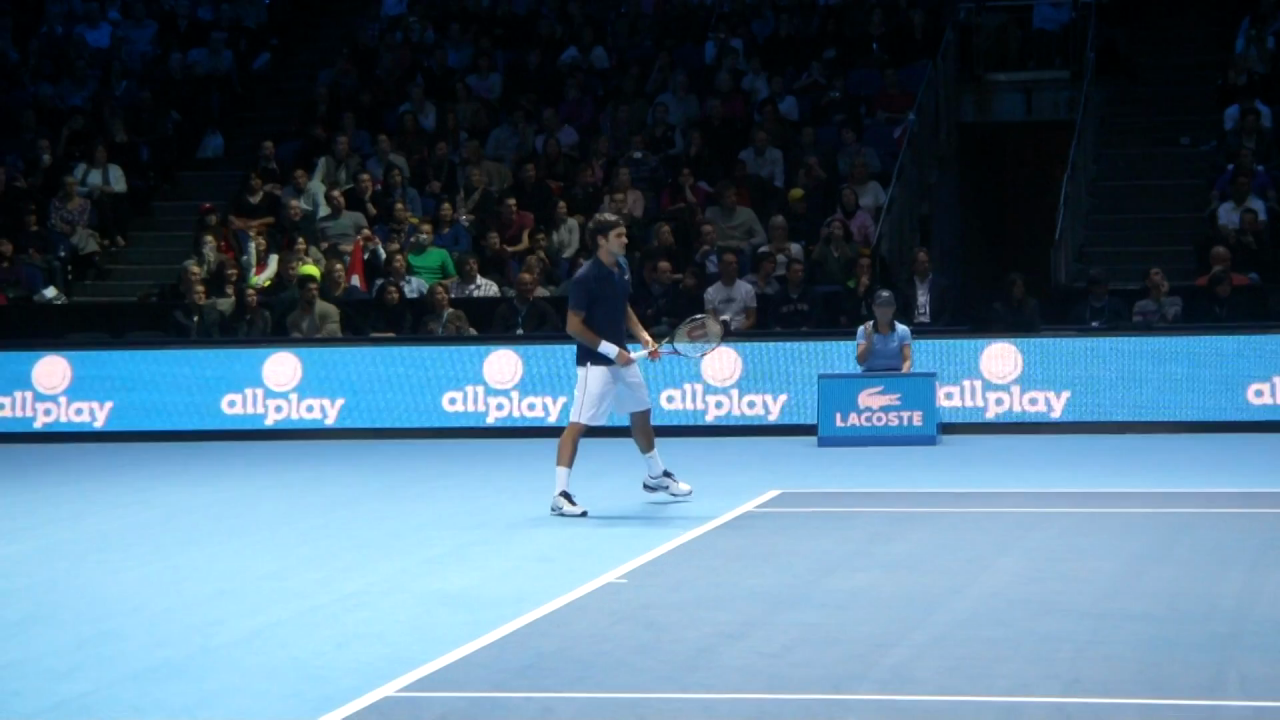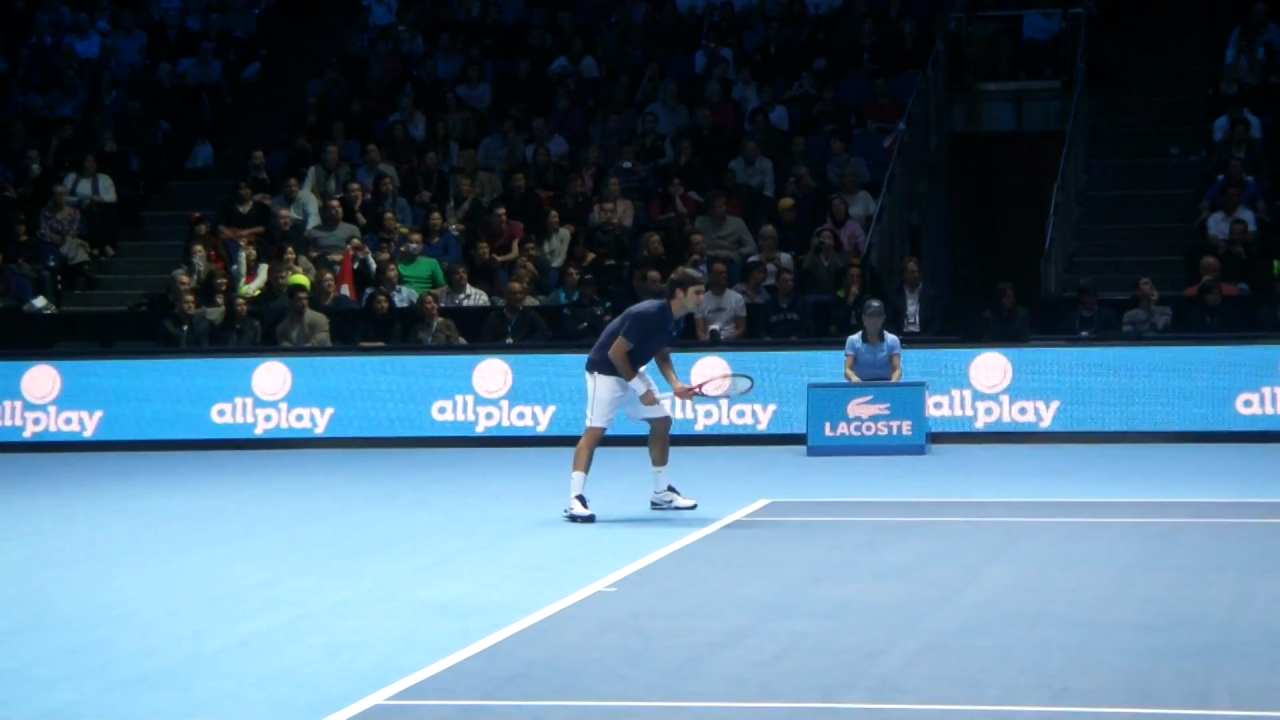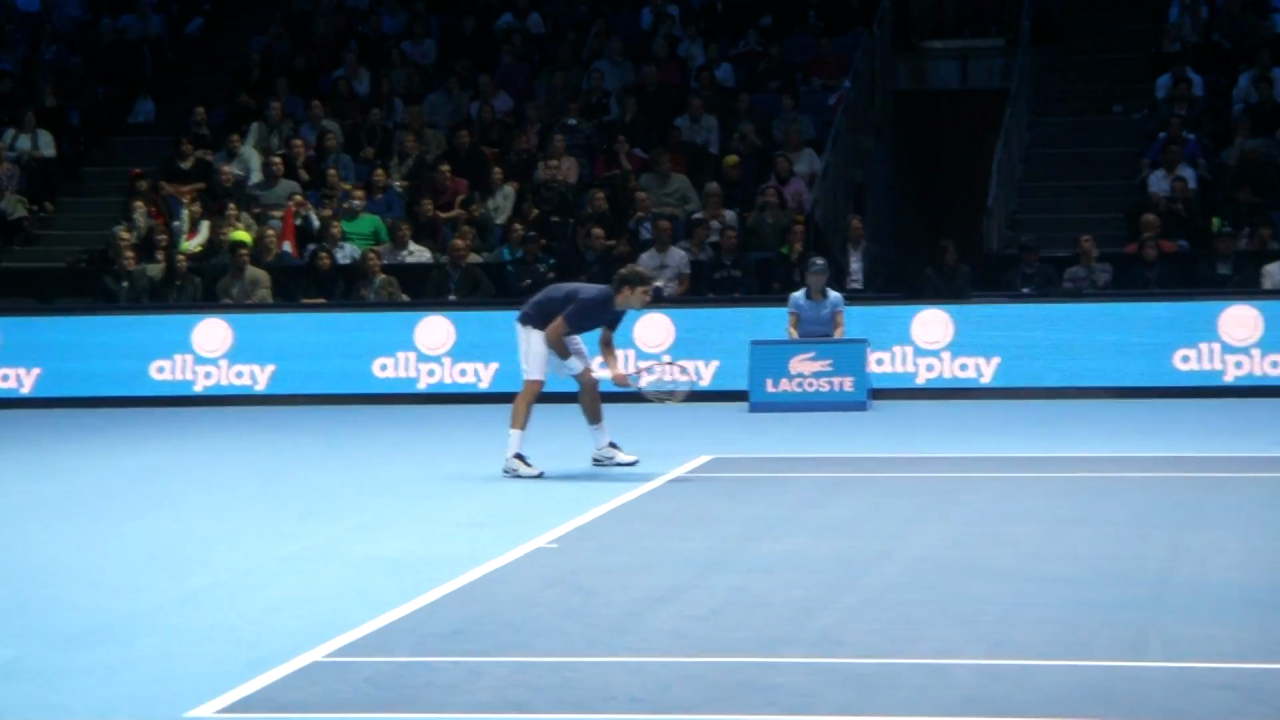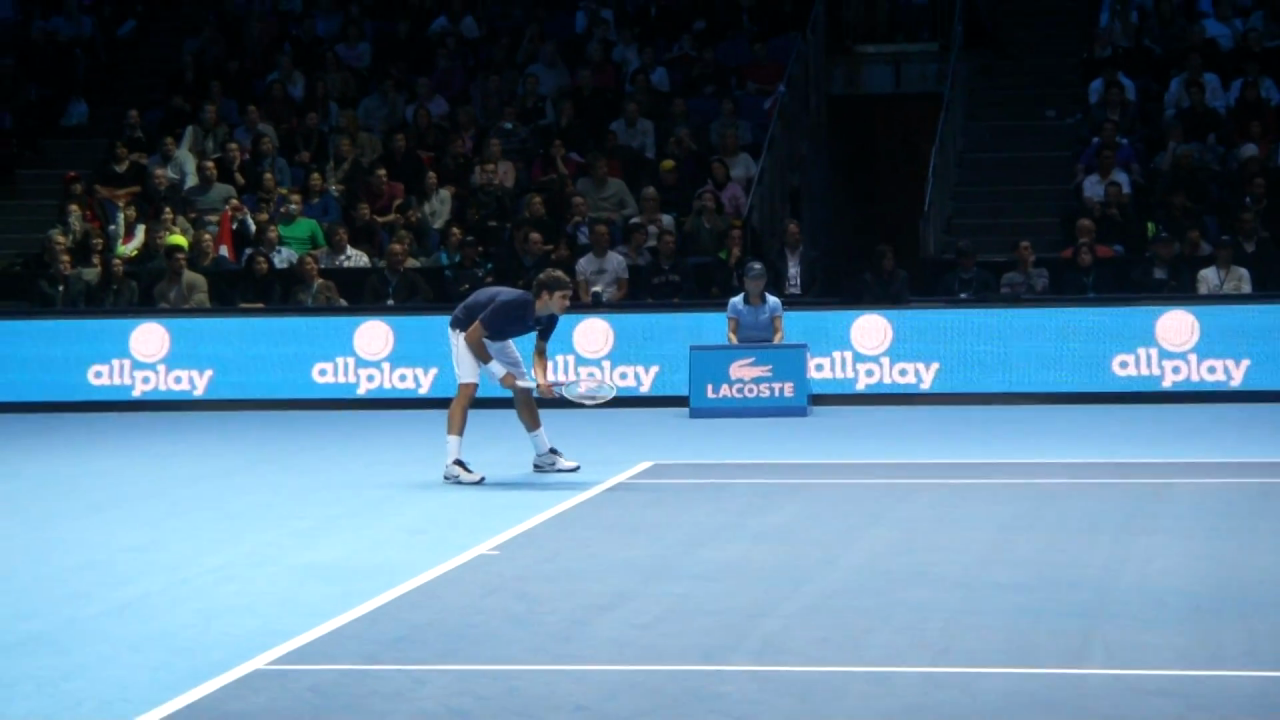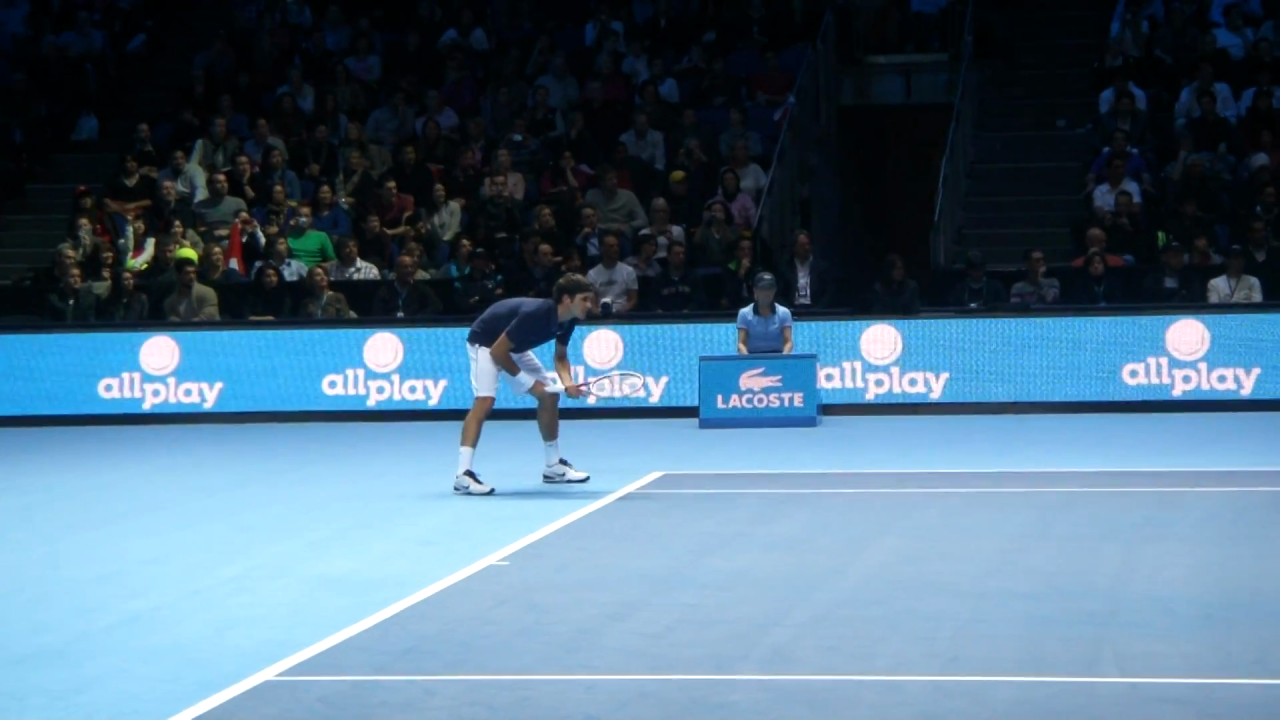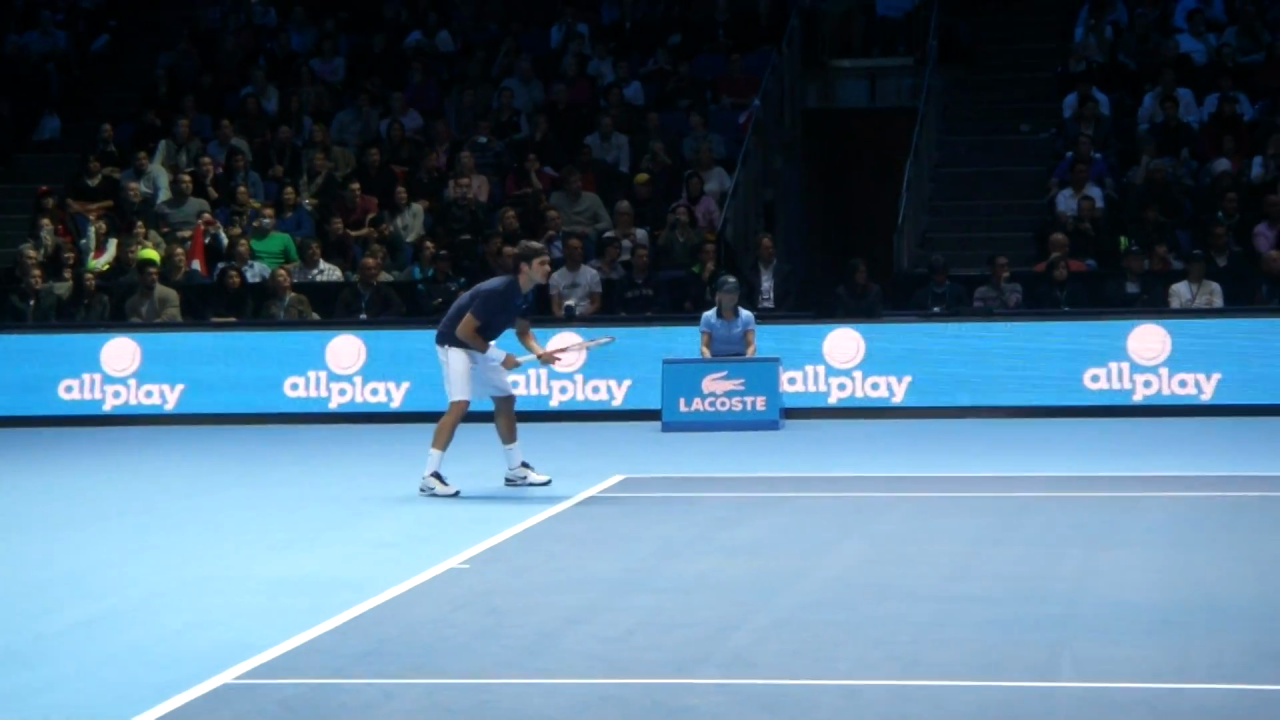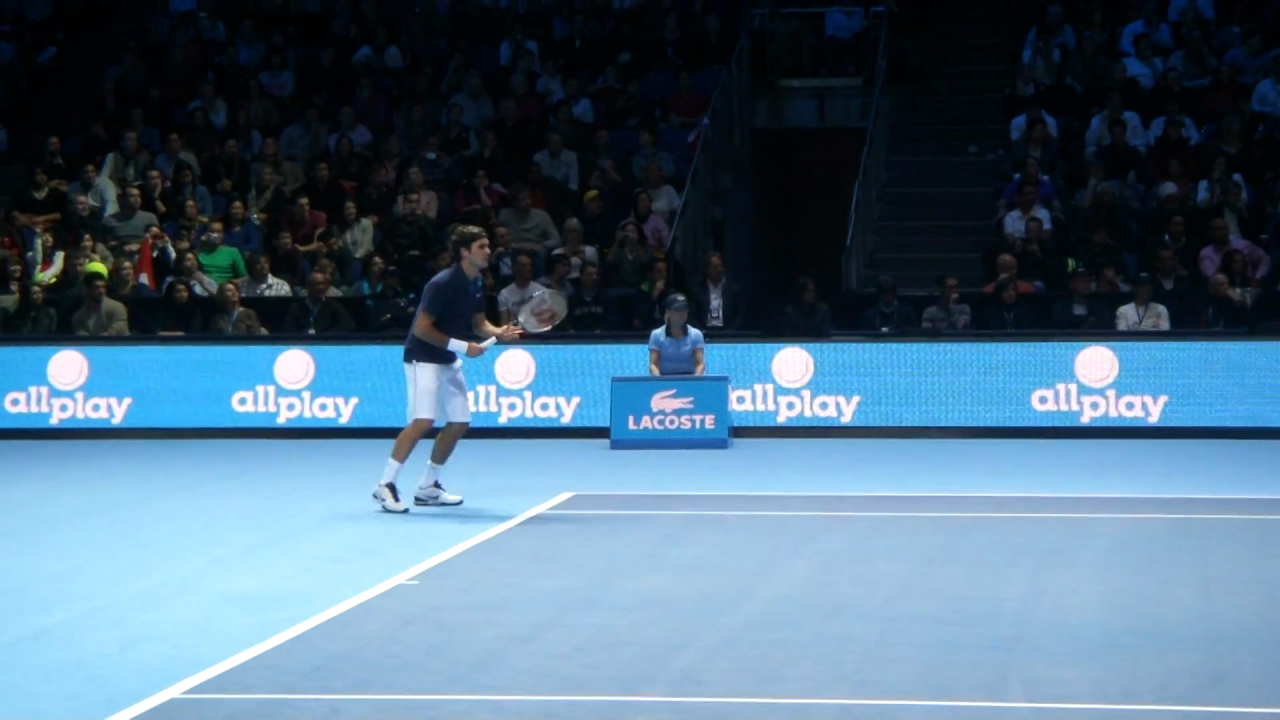
dt=0.4s
person 1, frame 1
left shoulder: (622, 268)
right shoulder: (586, 277)
right elbow: (573, 326)
left wrist: (643, 336)
right wrist: (611, 351)
left hip: (621, 358)
right hip: (596, 361)
left knee: (641, 414)
right knee: (579, 424)
left ankle: (656, 476)
right ankle: (560, 494)
person 1, frame 2
left shoulder: (676, 319)
right shoulder: (649, 314)
left elbow: (662, 357)
right elbow: (615, 353)
left wrist: (675, 383)
right wrist: (640, 389)
left hip: (631, 369)
right hip: (605, 369)
left knee: (662, 421)
right knee: (596, 429)
left ankle: (662, 493)
right ankle: (575, 498)
person 1, frame 3
left shoulder: (618, 308)
right shoulder: (592, 301)
left elbow: (605, 341)
right elbow: (552, 334)
left wrist: (615, 370)
right wrist: (577, 367)
left hip: (561, 328)
right hip: (536, 324)
left knee: (590, 382)
right knee: (534, 384)
left ankle: (603, 449)
right ankle: (513, 458)
person 1, frame 4
left shoulder: (549, 317)
right shoulder: (510, 305)
left elbow: (539, 352)
right elbow: (472, 336)
left wrist: (541, 380)
right wrist: (500, 372)
left hip: (497, 335)
right hip: (467, 330)
left knee: (524, 389)
right knee: (468, 388)
left ankle: (544, 454)
right ankle: (452, 464)
person 1, frame 5
left shoulder: (568, 320)
right shoulder: (534, 314)
left elbow: (560, 356)
right elbow: (498, 351)
left wrist: (568, 383)
right wrist: (528, 382)
left hip: (516, 347)
right hip: (486, 342)
left knee: (550, 395)
right knee: (484, 401)
left ankle: (553, 466)
right ankle: (463, 476)
person 1, frame 6
left shoulder: (526, 292)
right shoulder: (496, 291)
left elbow: (522, 329)
right elbow: (463, 331)
left wrist: (537, 350)
right wrist: (500, 356)
left hip: (481, 344)
right hip: (455, 342)
left knee: (505, 400)
right knee: (460, 405)
left ankle: (516, 469)
right ankle: (430, 477)
person 1, frame 7
left shoulder: (477, 284)
right shoulder: (442, 283)
left elbow: (478, 323)
right elbow: (421, 328)
left wrist: (496, 332)
right wrist: (461, 346)
left hip: (449, 361)
right hip: (423, 359)
left knee: (458, 424)
right knee: (422, 422)
left ankle: (426, 487)
right ankle: (385, 486)
